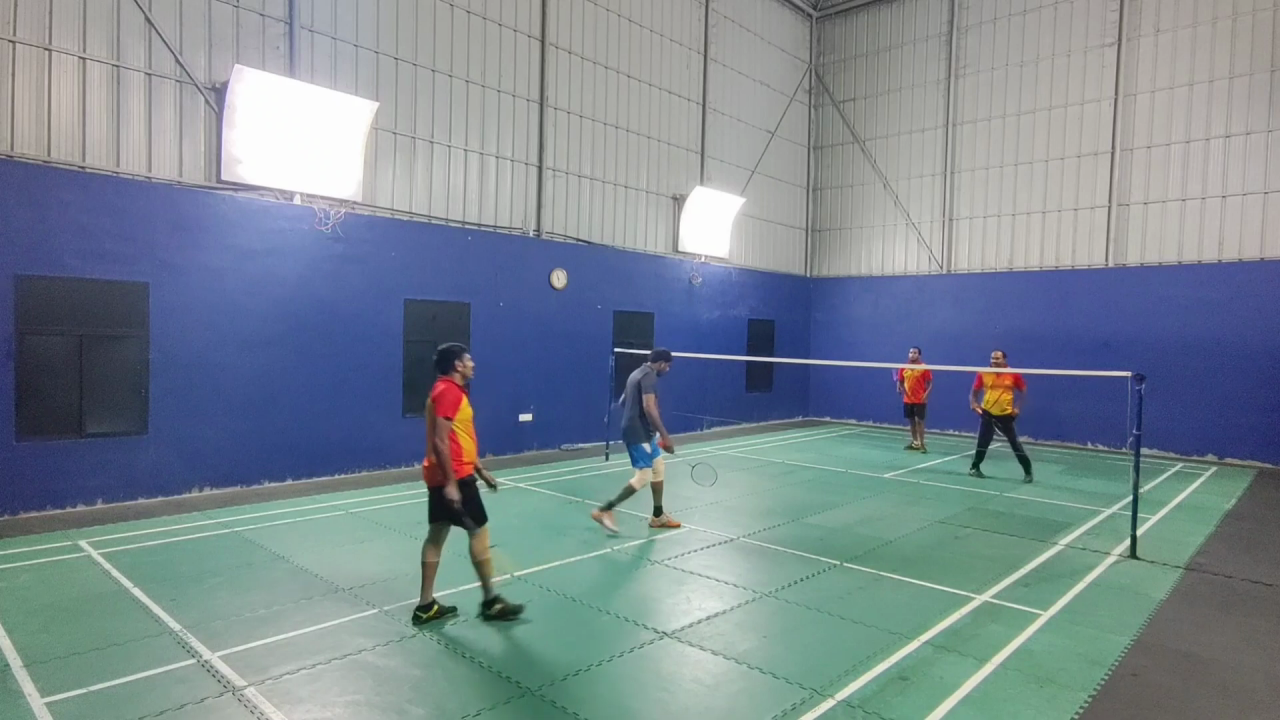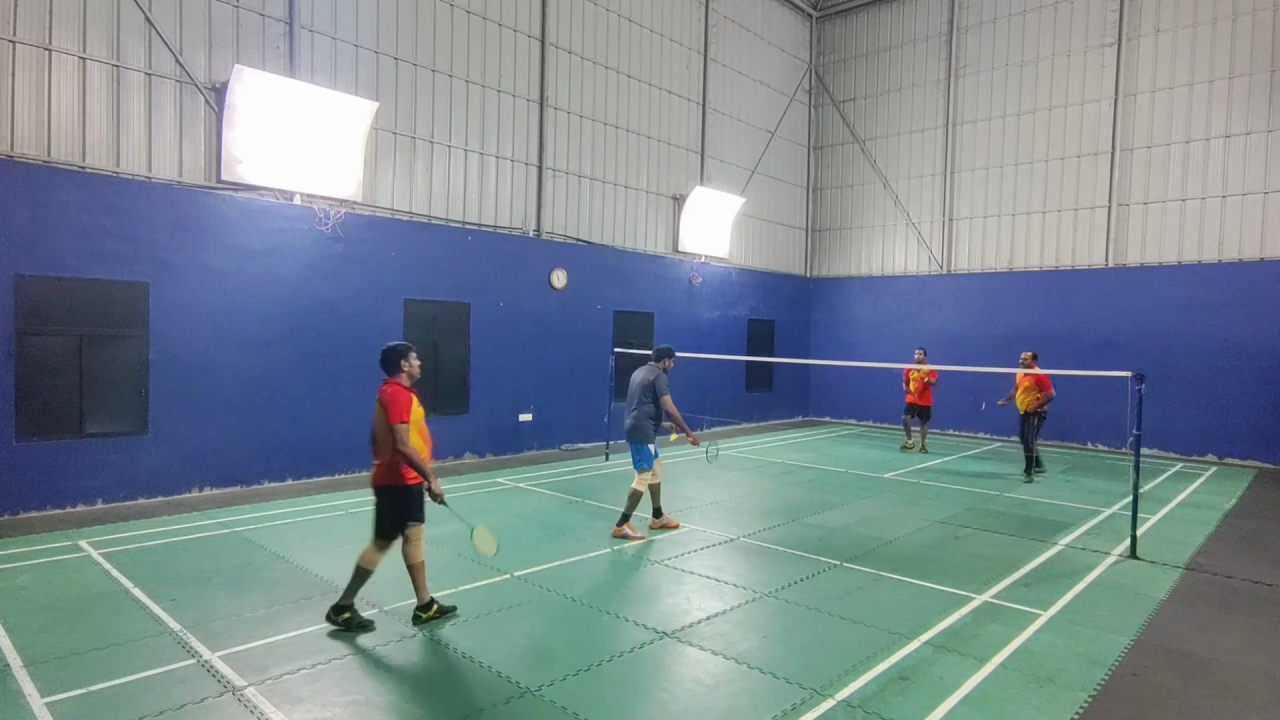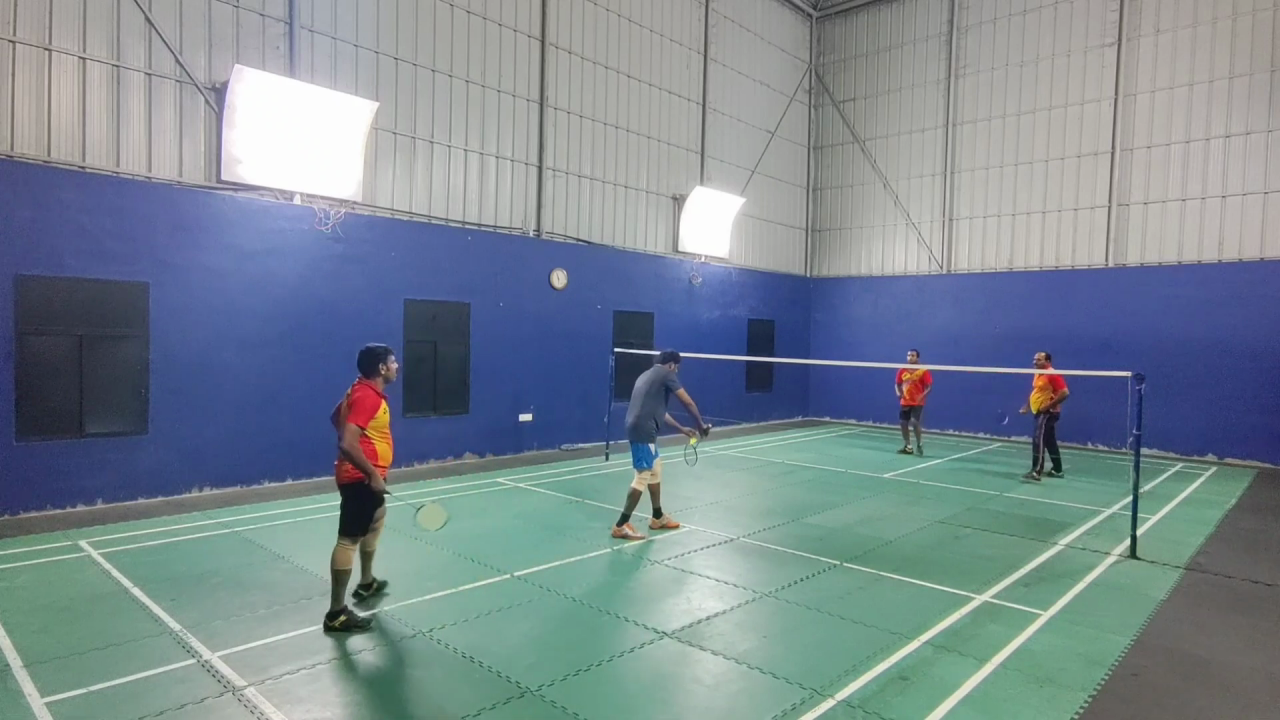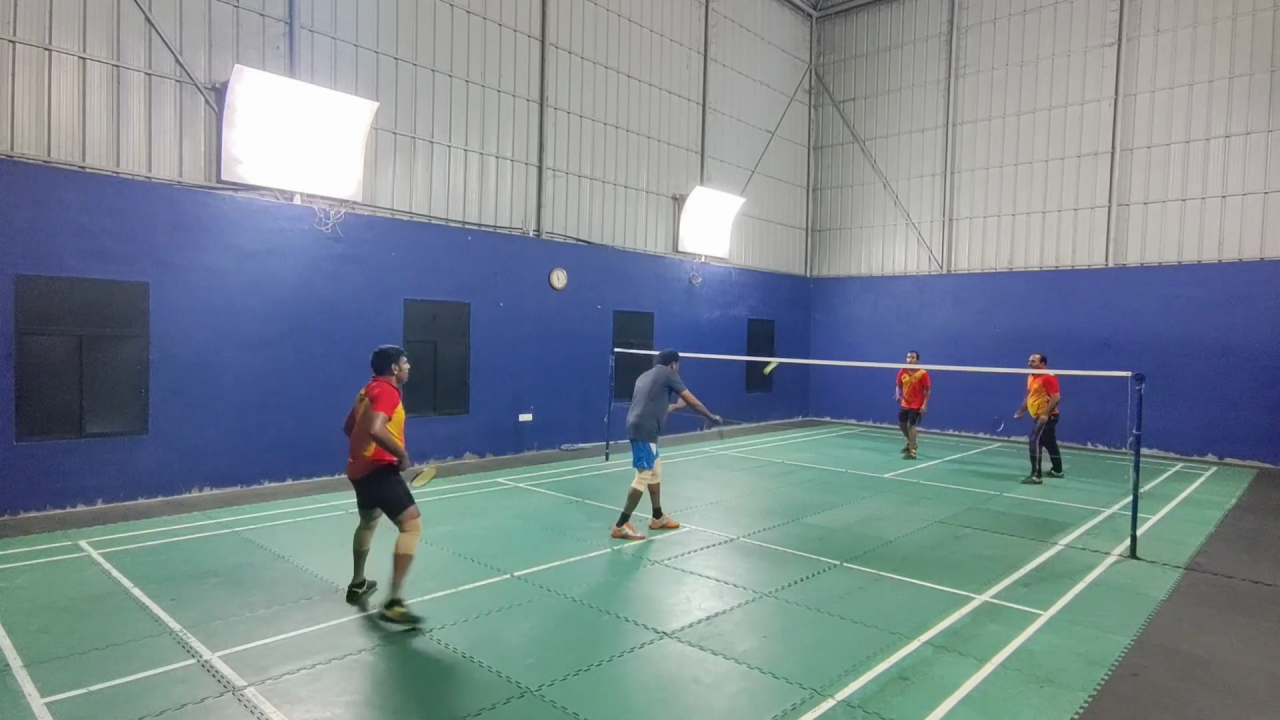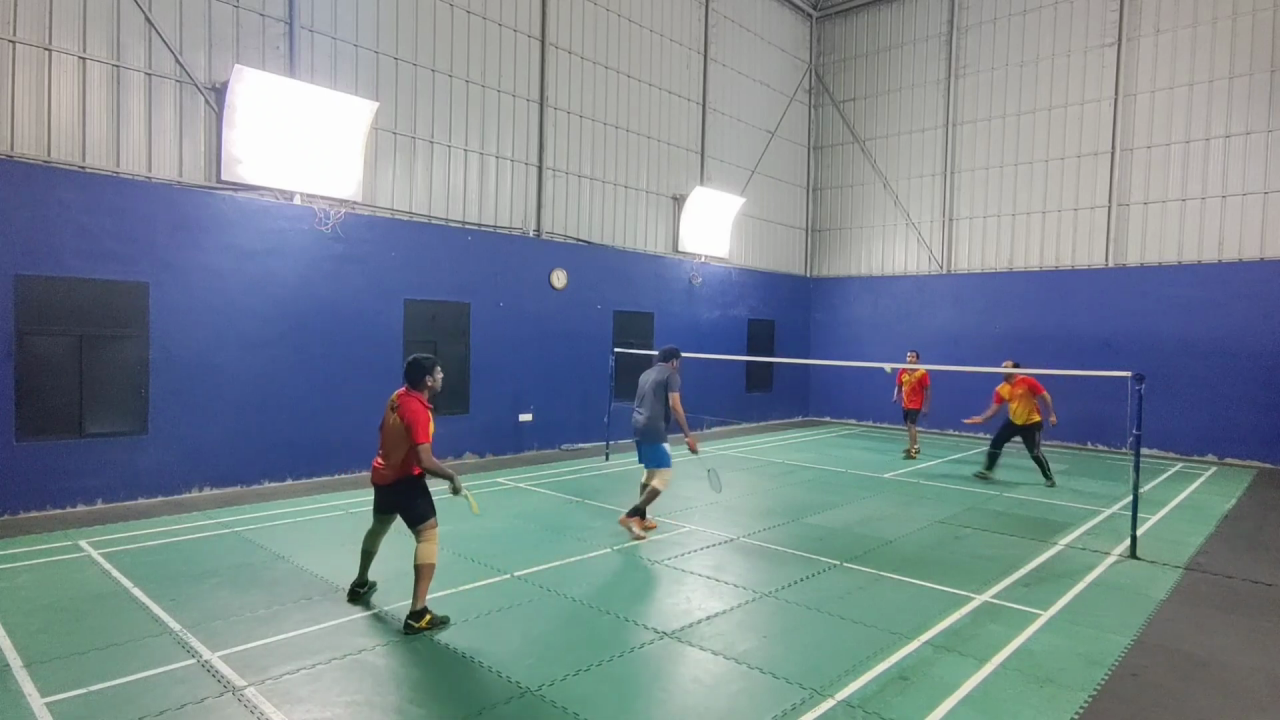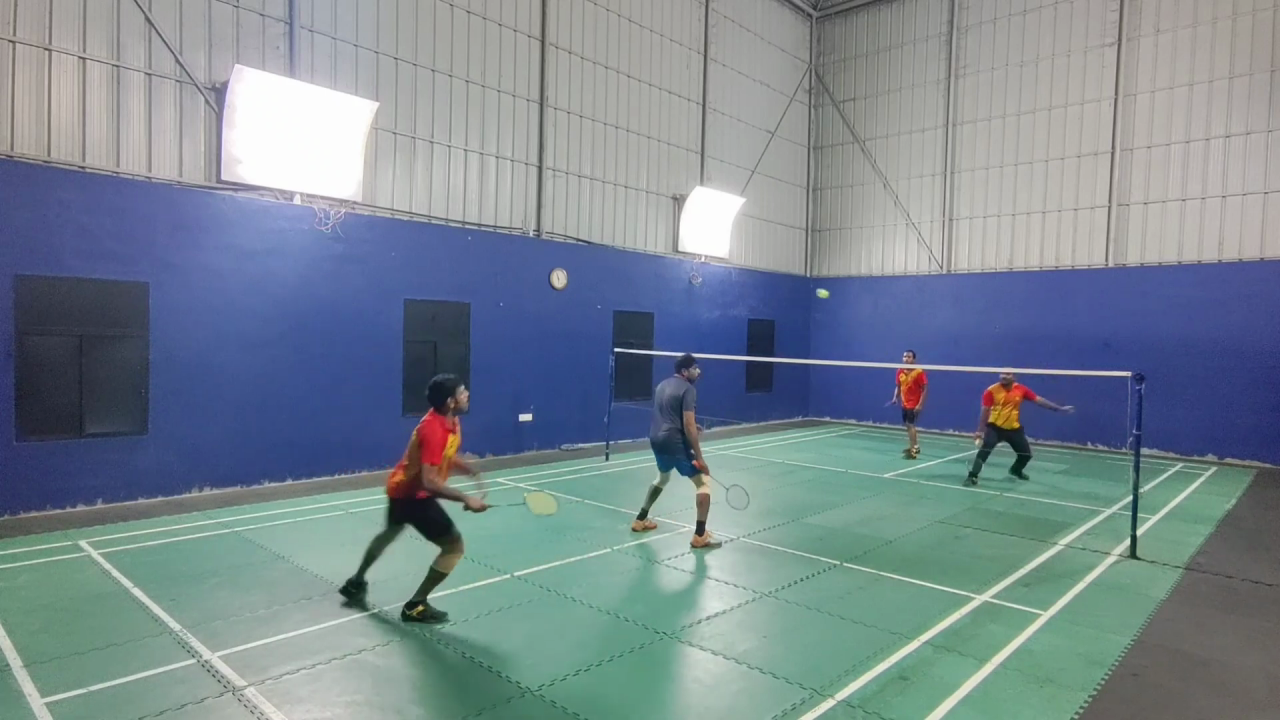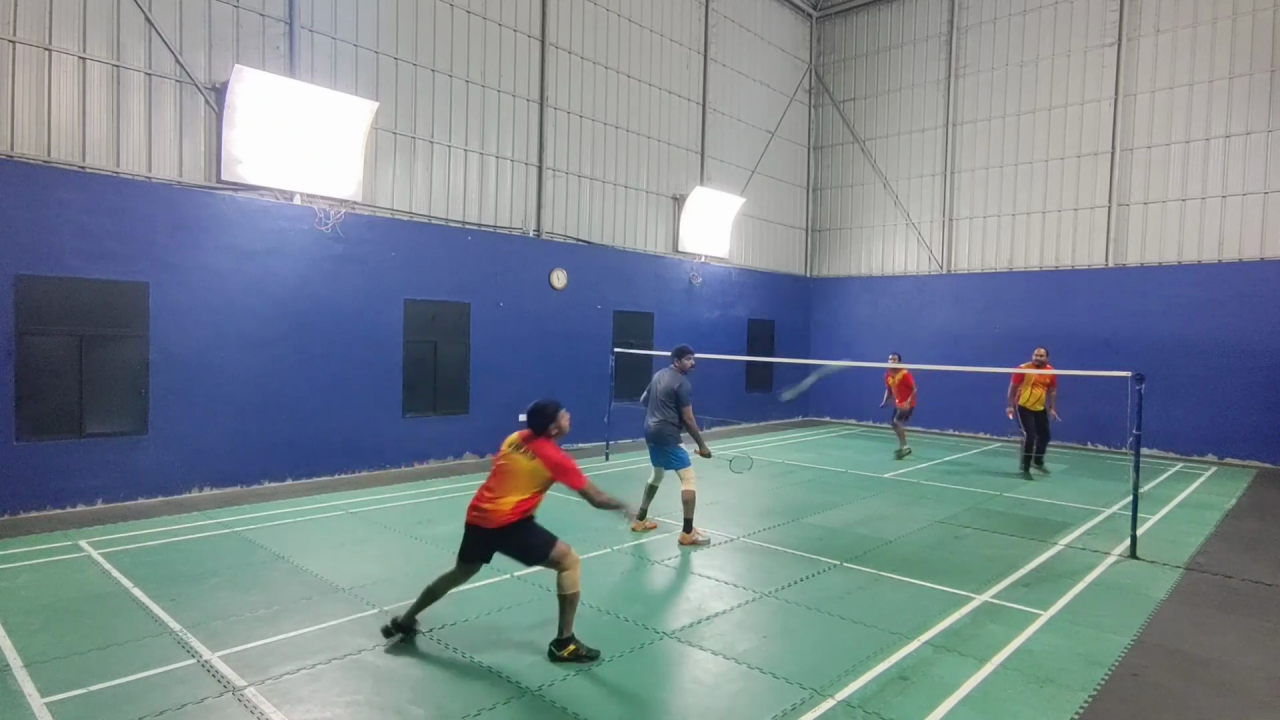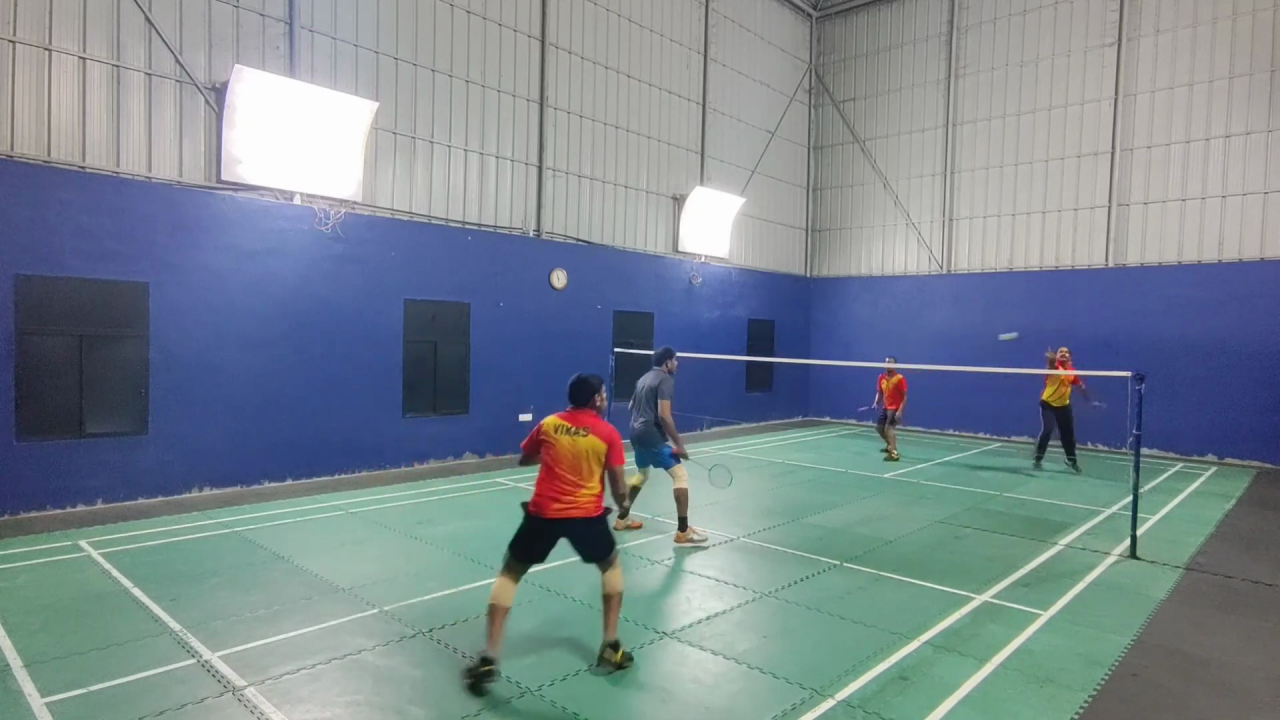
dt=0.5s
person 1, frame 1
left shoulder: (449, 391)
right shoulder: (448, 393)
right elbow: (440, 441)
left wrist: (480, 470)
right wrist: (451, 483)
left hip: (441, 476)
right hip: (452, 477)
left knee: (437, 534)
right knee: (479, 531)
left ankle: (426, 605)
right ankle: (491, 601)
person 1, frame 2
left shoulder: (390, 392)
right shoulder: (398, 396)
left elbow: (378, 439)
right elbow: (403, 445)
right wrist: (431, 478)
left hip: (405, 481)
right hip: (399, 482)
left knee: (414, 536)
right knee: (382, 543)
left ankle: (425, 605)
right ankle: (342, 608)
person 1, frame 3
left shoulder: (361, 390)
right shoulder: (368, 398)
left elbow: (336, 418)
right elbow: (347, 444)
right wrist: (374, 475)
left hip: (360, 475)
right hip: (361, 478)
left knee: (376, 520)
right knee: (349, 540)
left ankle: (366, 583)
right ankle: (336, 613)
person 1, frame 4
left shoulder: (368, 391)
right shoulder: (387, 392)
left elbow: (348, 428)
right elbow: (377, 431)
right wrist: (403, 454)
left hip: (359, 470)
right hip: (379, 469)
left knee: (368, 523)
right knee: (411, 526)
left ankle: (358, 584)
right ankle: (394, 600)
person 1, frame 5
left shoulder: (398, 397)
right shoulder: (417, 410)
right elbow: (426, 462)
right wrist: (452, 477)
left hip: (382, 475)
right hip: (405, 479)
left knee: (379, 527)
right knee: (428, 536)
left ankle: (360, 584)
right ankle: (418, 614)
person 1, frame 6
left shoulder: (449, 420)
right shoulder: (435, 429)
left elbow: (450, 457)
right elbow: (427, 481)
left wrist: (472, 472)
right wrist: (465, 499)
left hip: (401, 489)
right hip: (413, 495)
left knee: (390, 533)
right knee: (455, 547)
left ankle: (356, 582)
right ankle: (416, 605)
person 1, frame 7
left shoulder: (515, 439)
right shoulder: (555, 458)
right elbow: (594, 498)
right wrist: (621, 506)
left hip: (477, 516)
right hip: (508, 523)
left knee: (461, 573)
right knee: (569, 562)
left ankle: (404, 621)
right ankle: (564, 643)
person 1, frame 8
left shoulder: (548, 424)
right shoulder: (608, 434)
left elbow: (523, 459)
right elbow: (619, 489)
right wrist: (623, 504)
left hip: (542, 513)
right hip: (587, 515)
left knee: (509, 575)
right knee: (612, 568)
left ankle: (490, 658)
right ankle: (610, 648)
person 2, frame 1
left shoulder: (639, 373)
right shoulder: (649, 376)
left elbow: (623, 401)
right elbow: (649, 408)
right wrist: (665, 436)
left hip: (644, 431)
right hip: (638, 433)
left knee: (658, 468)
right knee: (643, 477)
left ankle: (658, 516)
right ankle: (604, 510)
person 2, frame 2
left shoulder: (640, 372)
right shoulder: (658, 376)
right elbow: (670, 409)
left wrist: (661, 422)
right wrist: (688, 433)
left hip: (638, 428)
right hip: (642, 431)
left knee: (656, 470)
right knee: (643, 477)
left ankle: (657, 517)
right ankle: (621, 525)
person 2, frame 3
left shoulder: (648, 375)
right shoulder: (665, 374)
right elbow: (687, 402)
left wrist: (681, 429)
right wrist: (701, 425)
left hip: (640, 428)
right hip: (643, 430)
left knee: (655, 470)
right knee: (642, 476)
left ankle: (658, 517)
right ankle: (621, 525)
person 2, frame 4
left shoulder: (646, 376)
right shoulder: (669, 375)
right elbow: (692, 402)
left wrist: (676, 405)
right wrist: (712, 417)
left hip: (638, 427)
right hip: (644, 430)
left knee: (655, 470)
right knee: (643, 476)
left ankle: (658, 517)
right ankle: (621, 525)
person 2, frame 5
left shoulder: (646, 374)
right shoulder: (671, 374)
right elbow: (675, 407)
right wrist: (688, 435)
left hip: (639, 426)
right hip: (654, 430)
left knee: (651, 472)
right knee: (663, 476)
left ankle: (640, 518)
right ankle: (630, 516)
person 2, frame 6
left shoulder: (662, 386)
right shoulder: (688, 390)
right elbow: (688, 426)
right wrist: (699, 457)
left hip: (656, 439)
right hip: (675, 443)
left knee: (662, 478)
right knee: (703, 481)
left ankle: (640, 519)
right ankle: (700, 535)
person 2, frame 7
left shoulder: (659, 375)
right shoulder: (682, 383)
left elbow: (644, 400)
right elbow: (688, 419)
right wrist: (702, 445)
left hip: (651, 432)
right hip: (667, 436)
left knee: (657, 475)
right knee: (688, 478)
left ankle: (640, 519)
right ankle: (688, 532)
person 2, frame 8
left shoulder: (644, 378)
right shoulder: (665, 380)
left elbow: (632, 408)
right elbow: (664, 415)
right wrist: (678, 443)
left hip: (636, 434)
right hip: (651, 437)
left knee: (642, 475)
right knee: (680, 476)
left ankle: (622, 518)
right ankle: (683, 530)
